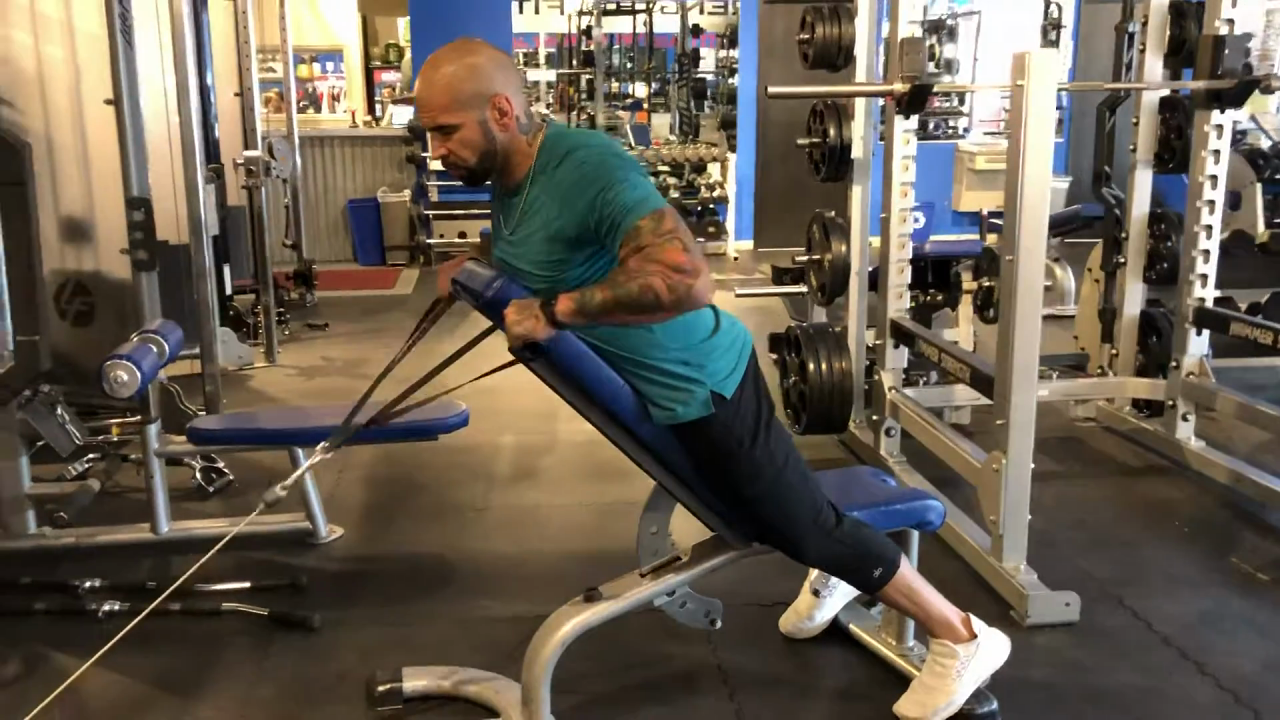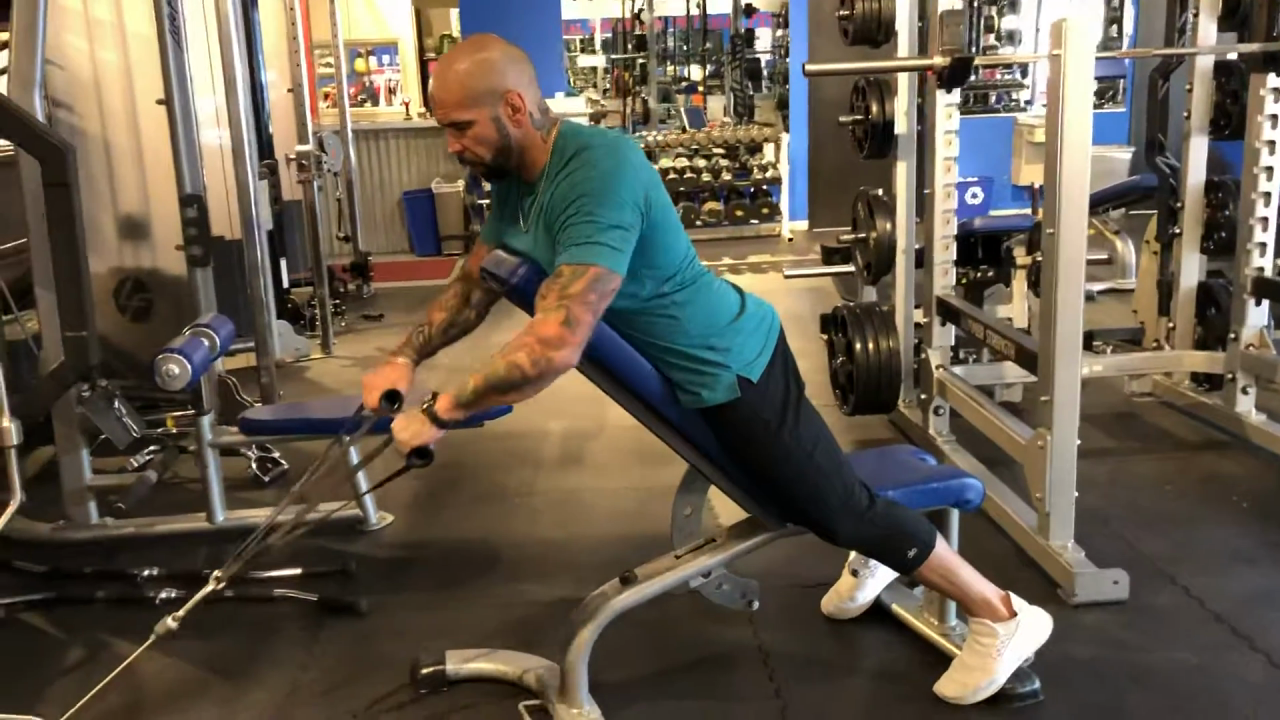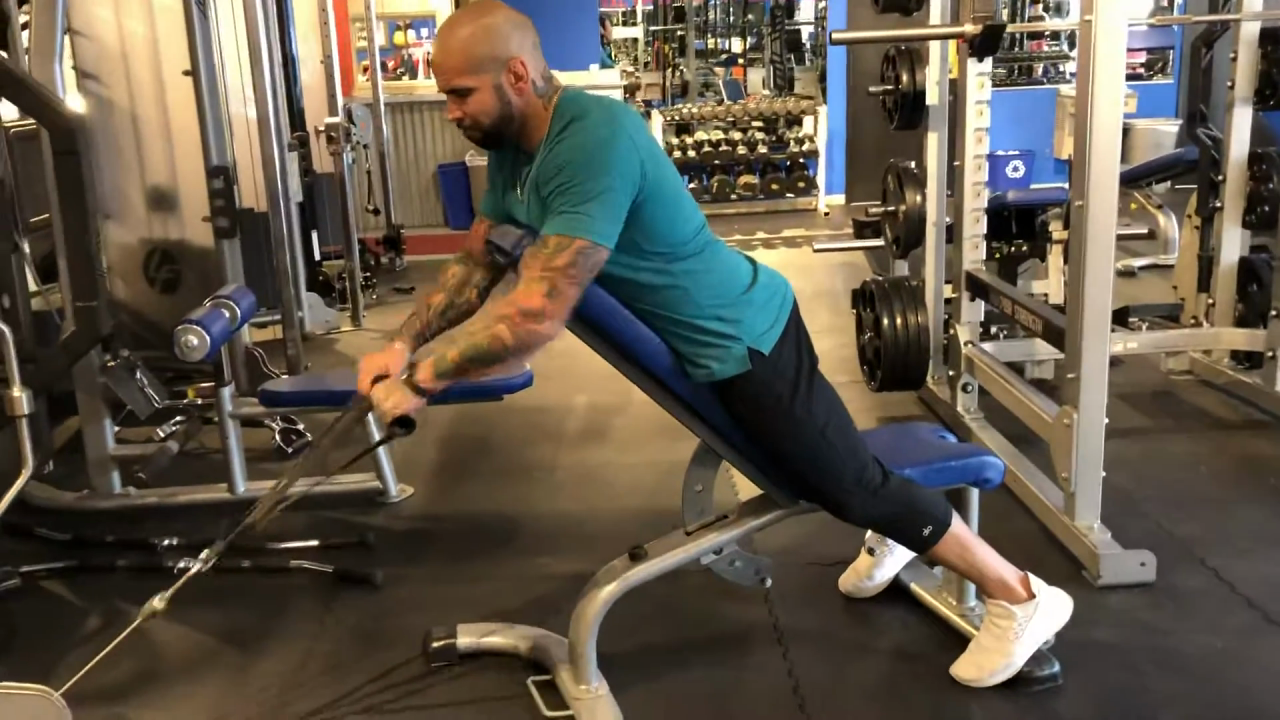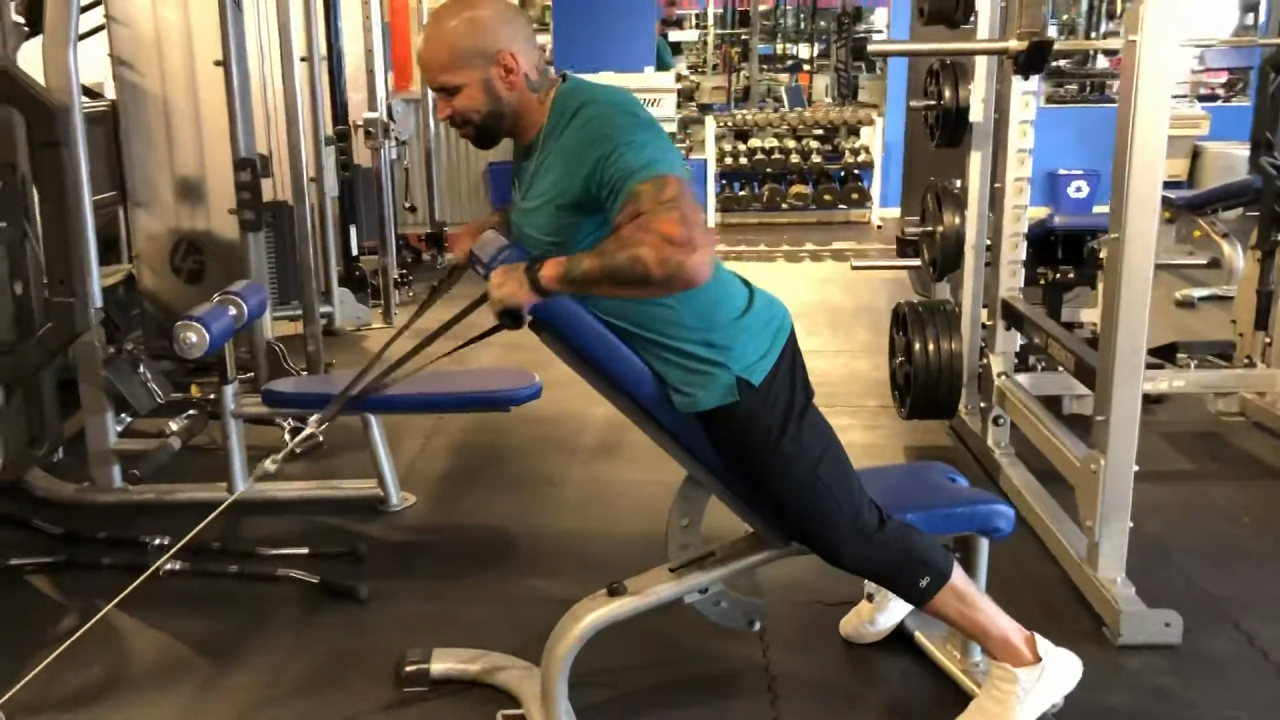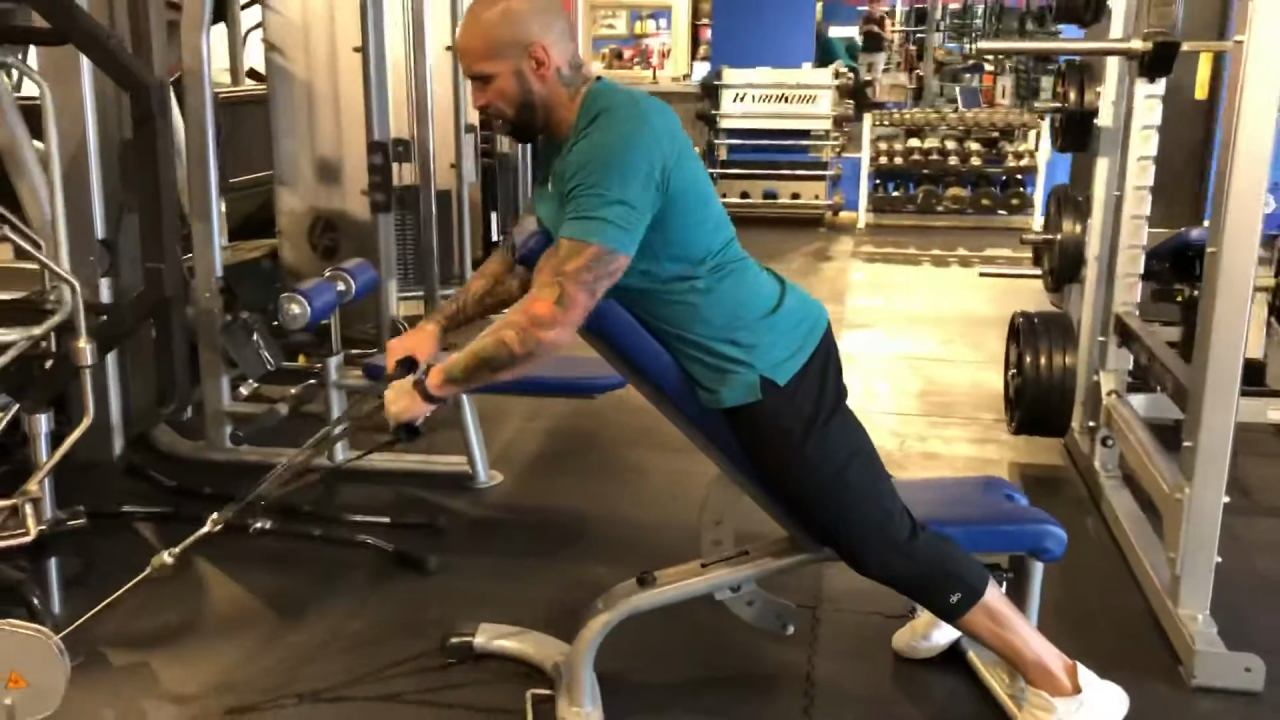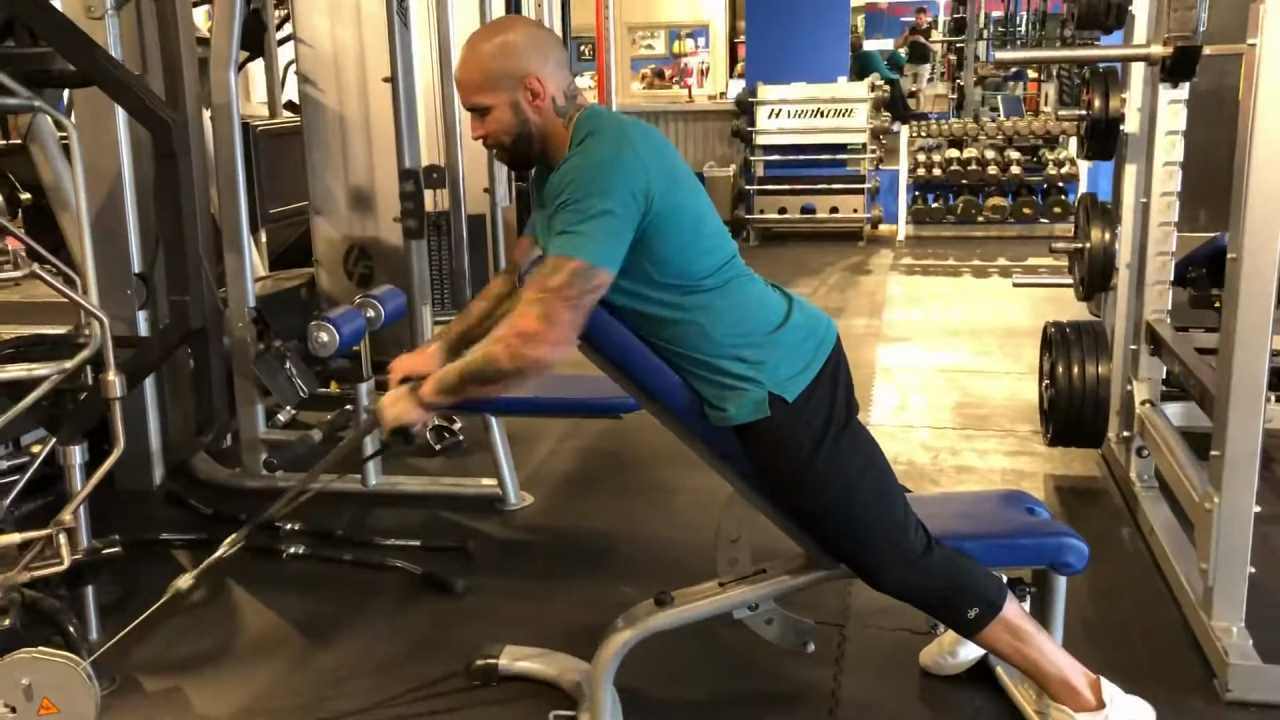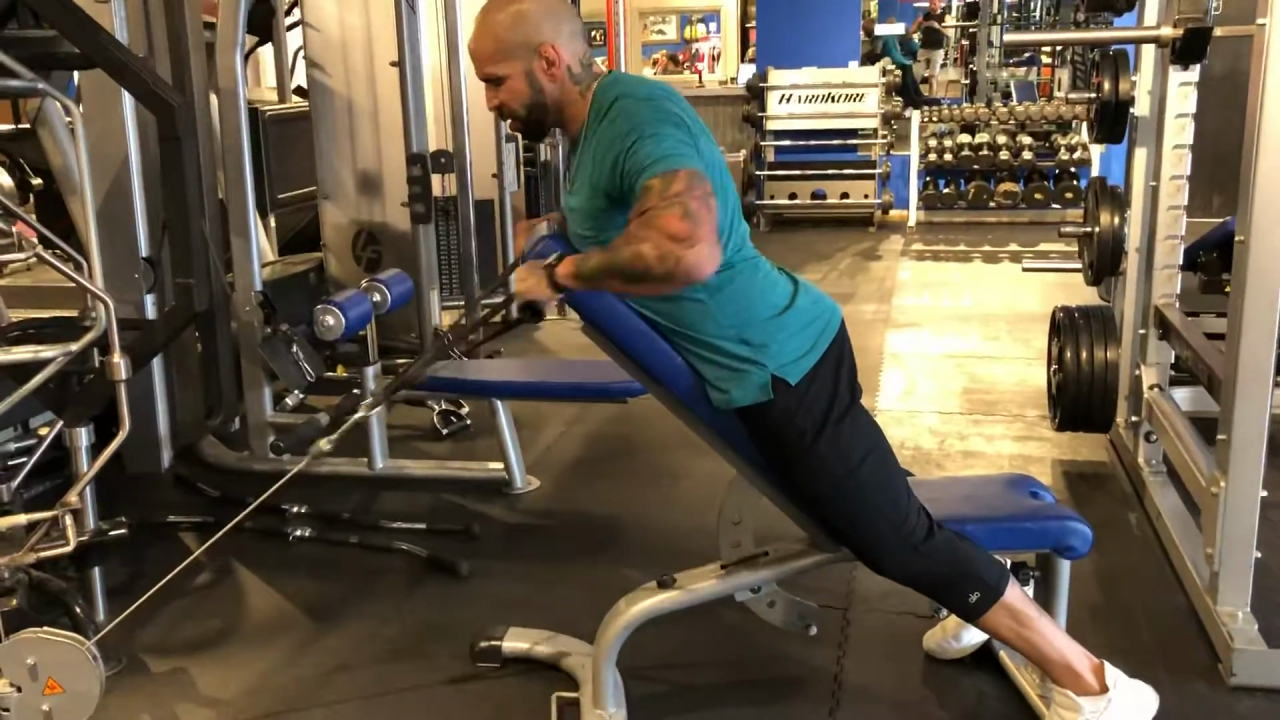
dt=0.7s
person 1, frame 1
left shoulder: (589, 167)
right shoulder: (510, 172)
left elbow: (687, 283)
left wrist: (552, 313)
right wrist: (468, 267)
left hip: (697, 384)
right hip: (654, 384)
left knee: (803, 522)
left ankle: (963, 637)
right ankle: (833, 576)
person 1, frame 2
left shoulder: (598, 175)
right shoulder: (515, 177)
left elbow: (556, 343)
right elbow: (476, 282)
left wrist: (438, 413)
right wrist: (406, 356)
left hip: (728, 367)
right hip: (686, 367)
left knee: (834, 504)
right knee: (801, 491)
left ankle: (1003, 616)
right ankle: (872, 557)
person 1, frame 3
left shoulder: (594, 143)
right shoulder: (515, 147)
left elbow: (536, 312)
right elbow: (485, 259)
left wrist: (421, 380)
right wrist: (405, 339)
left hip: (738, 337)
right hip: (700, 336)
left knee: (849, 477)
right knee: (812, 464)
left ankle: (1022, 599)
right ankle: (887, 538)
person 1, frame 4
left shoulder: (600, 124)
right shoulder: (534, 138)
left elbow: (683, 256)
right elbow: (561, 224)
left wrist: (538, 277)
right wrist: (496, 234)
left hip: (730, 366)
right hip: (702, 362)
left knee: (842, 527)
left ankle: (1027, 657)
right ankle: (891, 583)
person 1, frame 5
left shoulder: (615, 142)
right shoulder: (567, 135)
left elbow: (551, 320)
right elbow: (525, 260)
left wrist: (432, 389)
right wrist: (436, 327)
left hip: (764, 367)
right hip: (760, 351)
left knee: (877, 538)
right knee: (858, 513)
right ankle: (953, 600)
person 1, frame 6
left shoulder: (599, 166)
right shoulder: (577, 154)
left elbow: (538, 339)
right elbow: (522, 279)
left wrist: (428, 397)
right wrist: (437, 351)
left hip: (775, 385)
right hip: (776, 364)
left knee: (896, 554)
right knee: (877, 528)
right ankle: (983, 611)
person 1, frame 7
left shoulder: (635, 116)
right shoulder: (597, 123)
left elbow: (691, 255)
right elbow: (621, 228)
left wrist: (559, 276)
left hip: (779, 369)
right hip: (779, 350)
left knee: (899, 541)
right knee: (883, 514)
right ankle: (986, 605)
